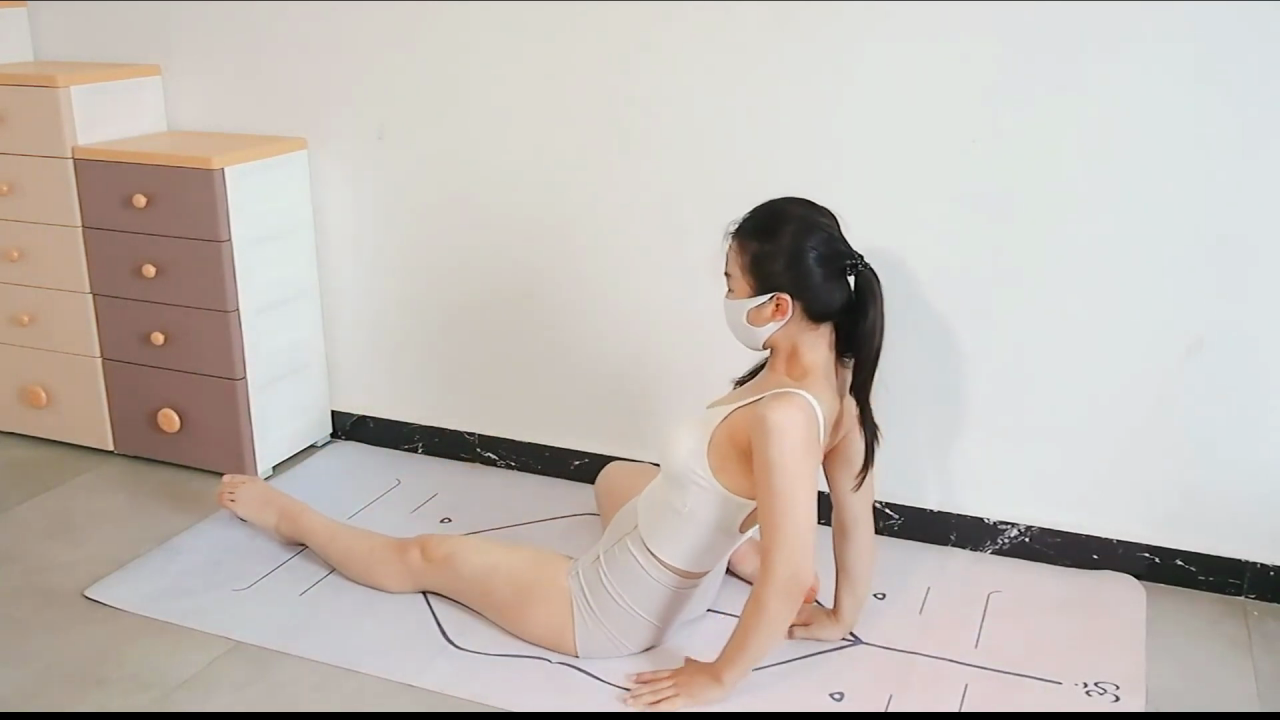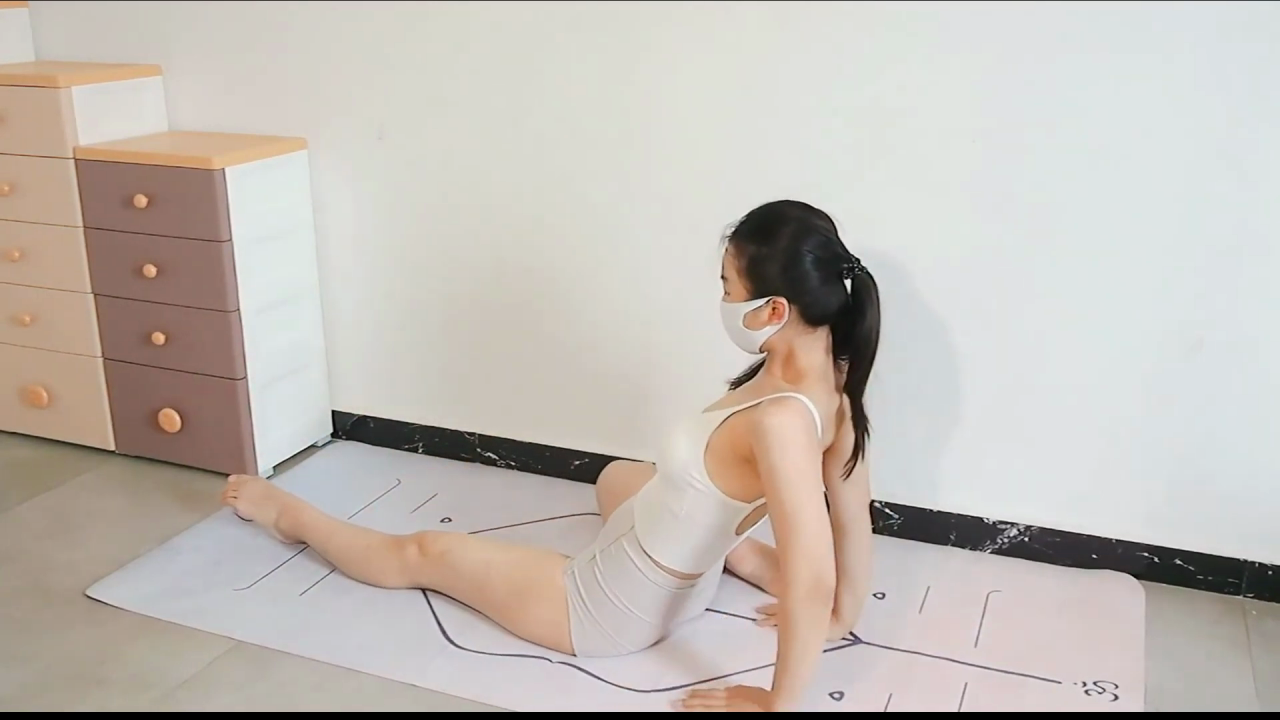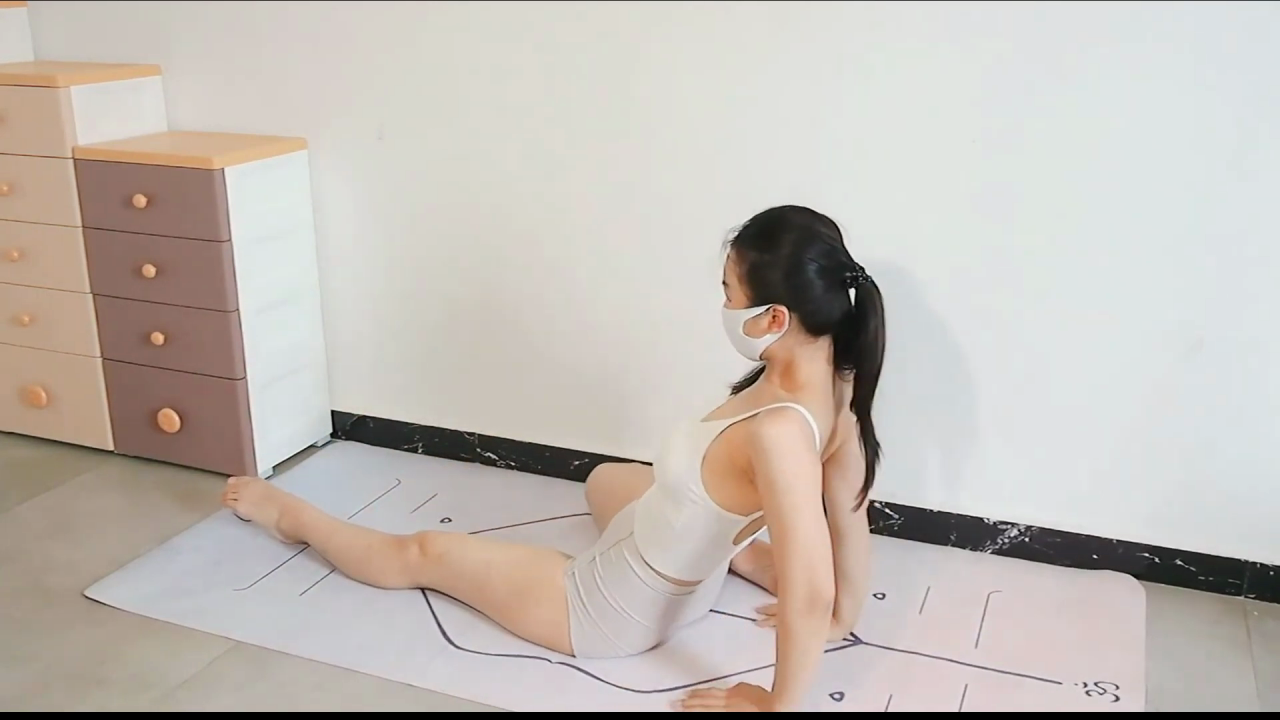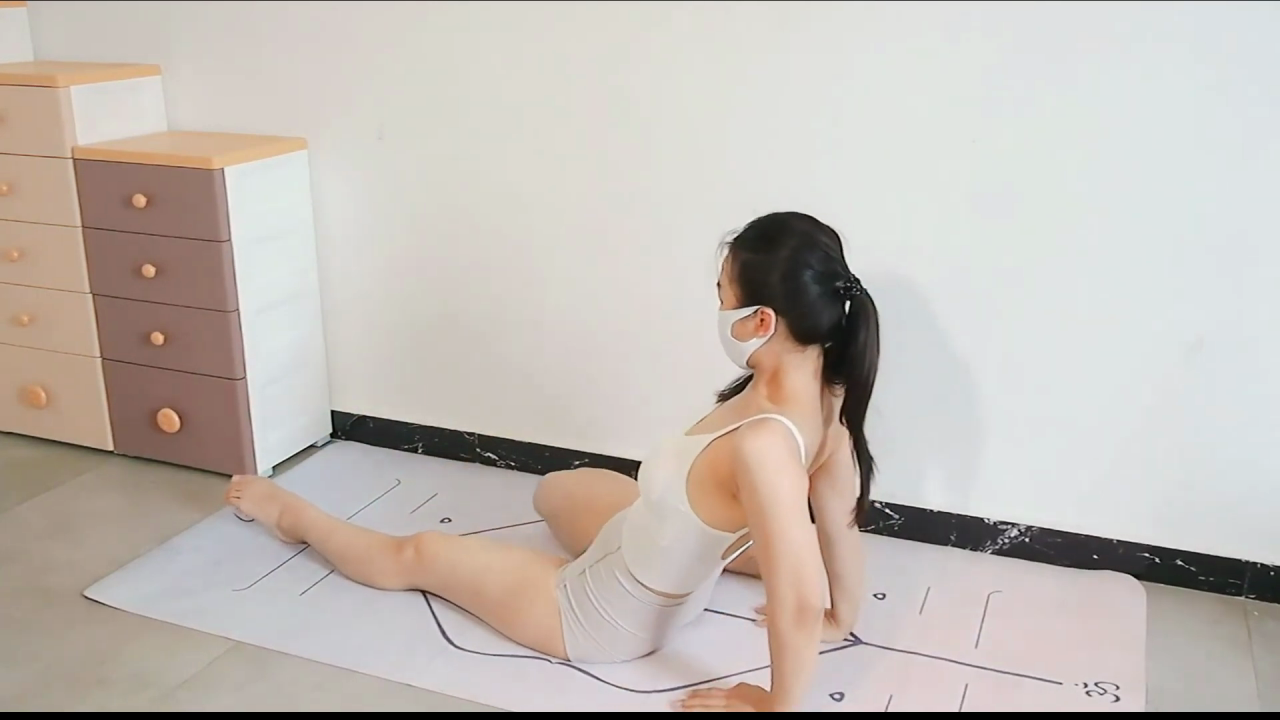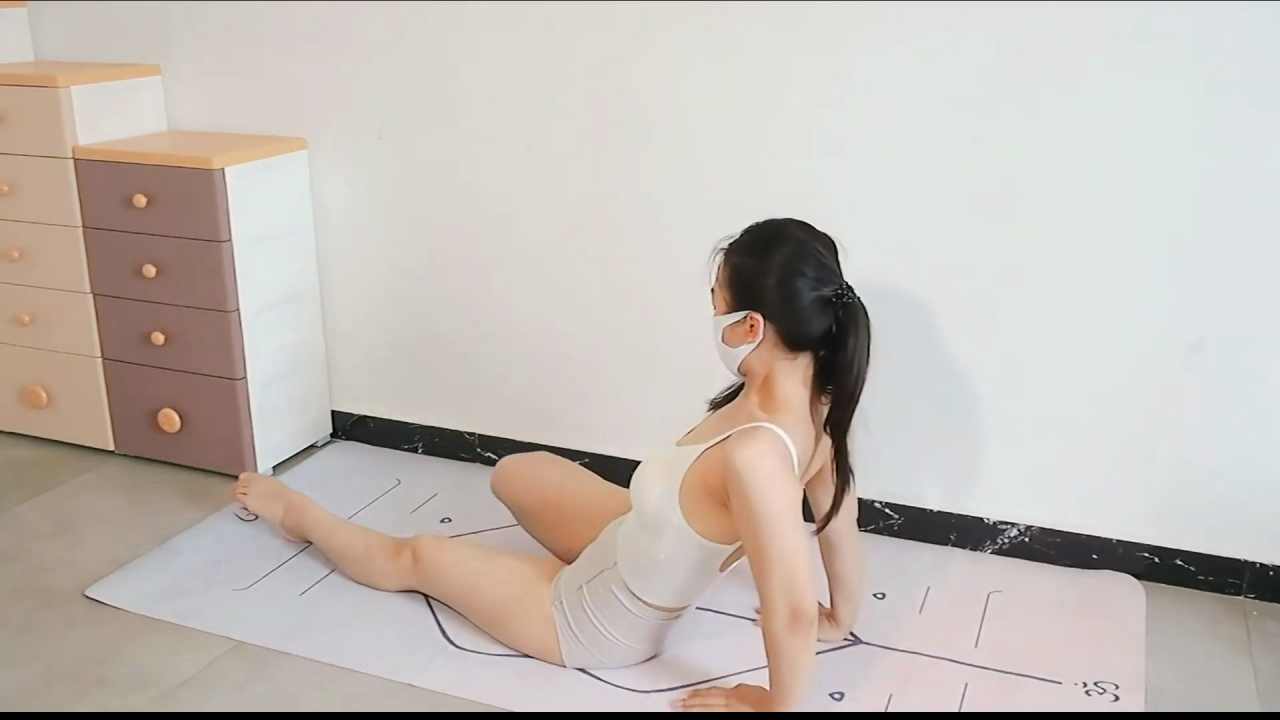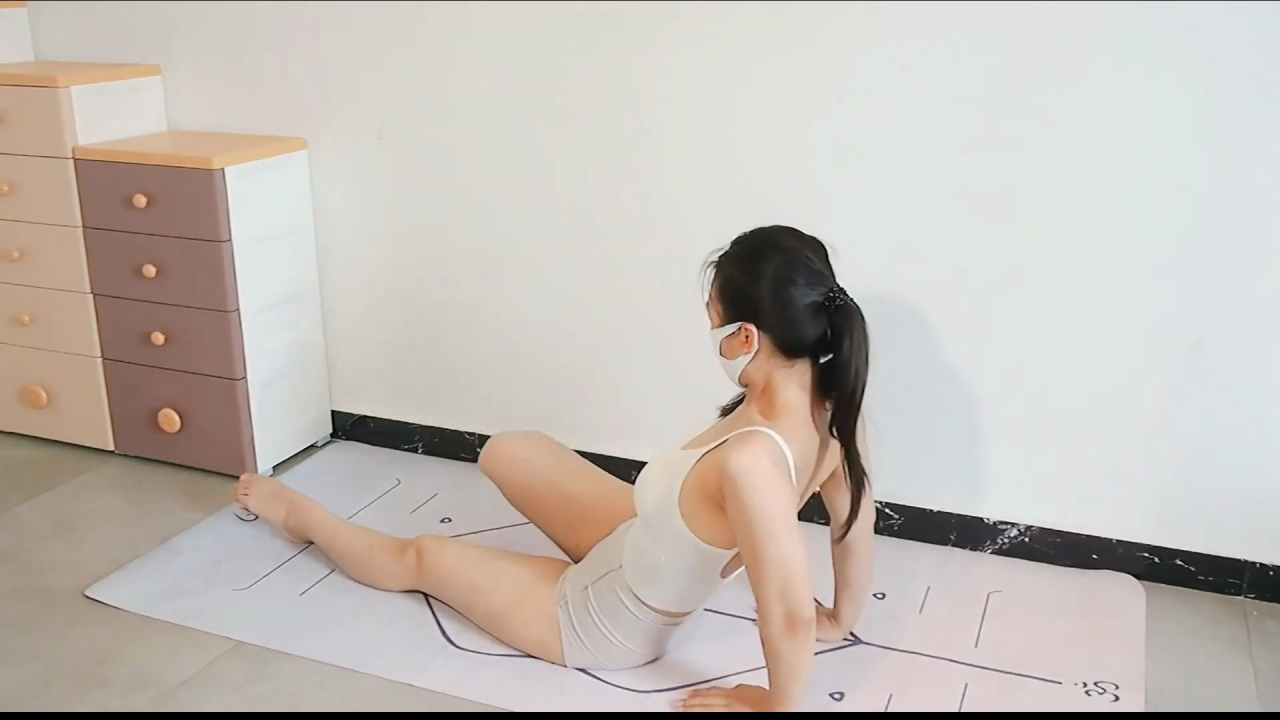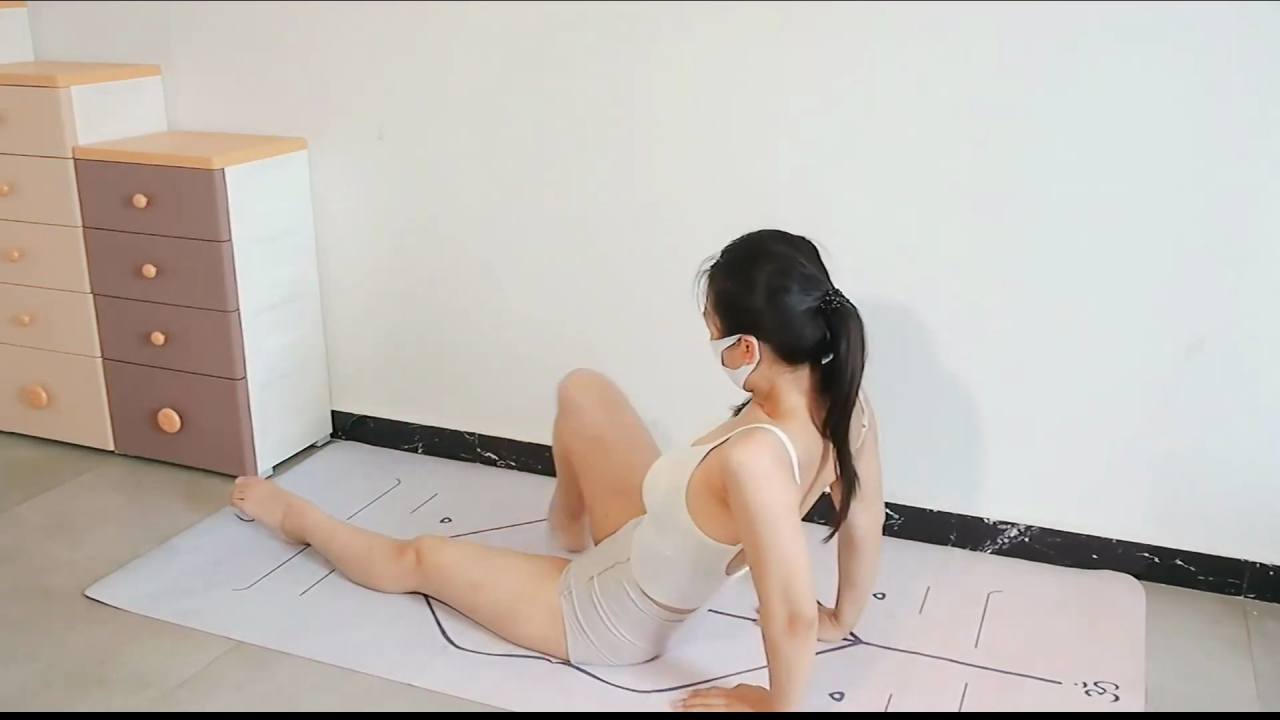
dt=0.3s
person 1, frame 1
left shoulder: (783, 416)
right shoulder: (839, 376)
left elbow: (793, 577)
right elbow: (854, 505)
left wrist: (720, 676)
right wrist: (841, 615)
left hip: (618, 610)
right hip: (685, 580)
left knee: (429, 558)
right knee: (617, 476)
left ankle: (290, 518)
right ankle: (749, 556)
person 1, frame 2
left shoulder: (781, 421)
right shoulder: (831, 378)
left elbow: (814, 581)
right elbow: (852, 508)
left wrist: (776, 702)
right wrist: (843, 615)
left hip: (613, 610)
right hip: (681, 581)
left knee: (426, 553)
right knee: (619, 477)
left ankle: (292, 516)
right ankle: (750, 558)
person 1, frame 3
left shoulder: (779, 432)
right shoulder: (837, 384)
left elbow: (810, 593)
right elbow: (848, 509)
left wrist: (779, 705)
right wrist: (844, 616)
left hip: (616, 611)
right hip: (686, 578)
left knee: (427, 553)
right knee: (608, 478)
left ankle: (293, 517)
right ankle: (758, 556)
person 1, frame 4
left shoulder: (762, 443)
right shoulder: (825, 390)
left elbow: (800, 605)
right elbow: (838, 512)
left wrist: (777, 706)
right wrist: (843, 618)
left hip: (608, 618)
right hip: (675, 575)
left knee: (422, 555)
right knee: (555, 491)
left ankle: (293, 516)
person 1, frame 5
left shoulder: (754, 454)
right shoulder: (817, 397)
left elbow: (793, 610)
right elbow: (837, 514)
left wrist: (778, 706)
right wrist: (841, 618)
left hip: (602, 624)
right hip: (632, 540)
left knee: (419, 556)
right knee: (512, 474)
left ankle: (300, 515)
person 1, frame 6
left shoulder: (750, 461)
right shoulder: (830, 404)
left elbow: (789, 614)
right elbow: (855, 520)
left wrist: (778, 705)
right wrist: (841, 618)
left hip: (605, 627)
right hip: (641, 543)
left knee: (422, 557)
right knee: (504, 452)
left ankle: (301, 515)
person 1, frame 7
left shoulder: (752, 459)
right shoulder: (846, 407)
left elbow: (793, 614)
right elbow: (864, 523)
left wrist: (778, 705)
right wrist: (841, 619)
left hip: (609, 618)
right hip: (652, 544)
left knee: (422, 558)
right knee: (580, 390)
left ankle: (296, 515)
right ankle: (574, 518)
